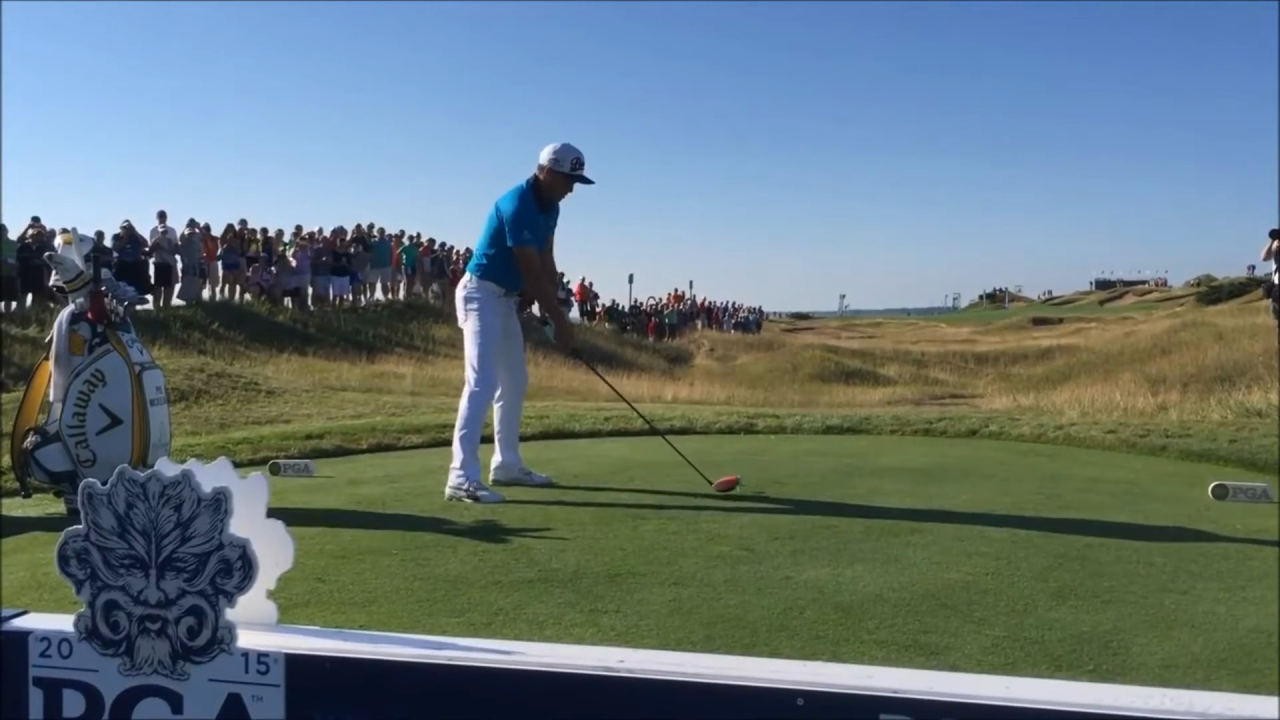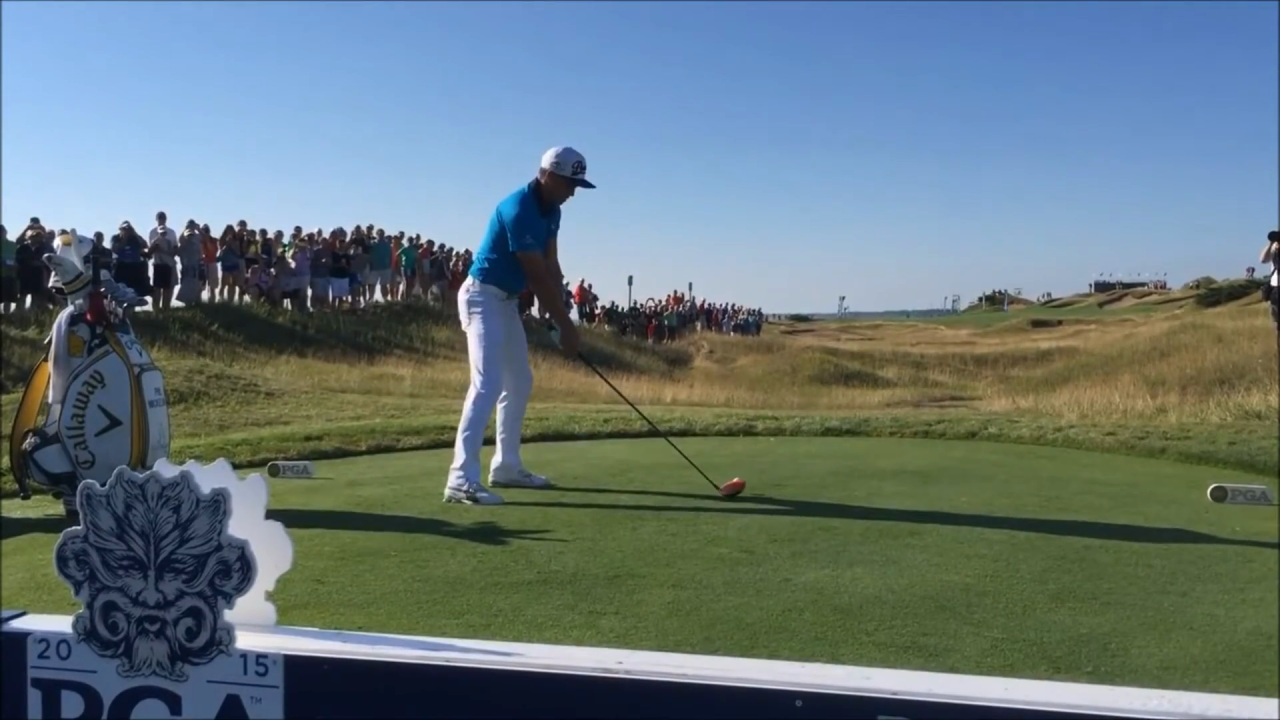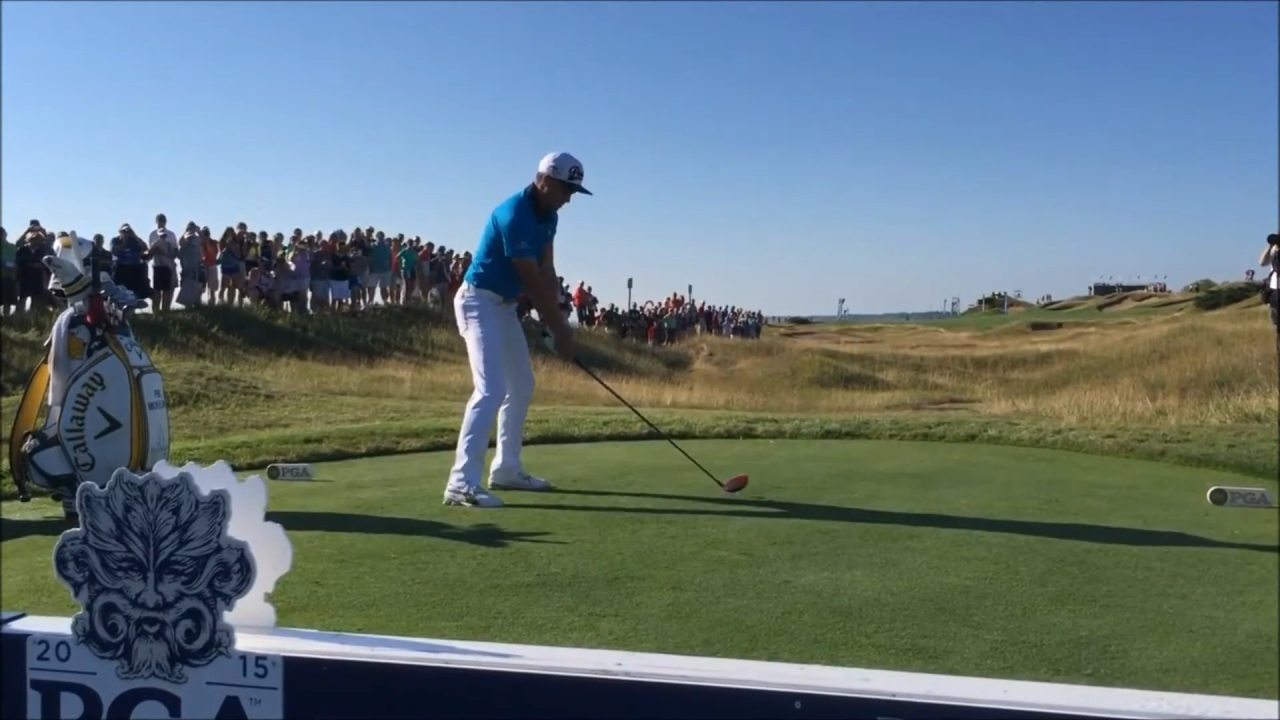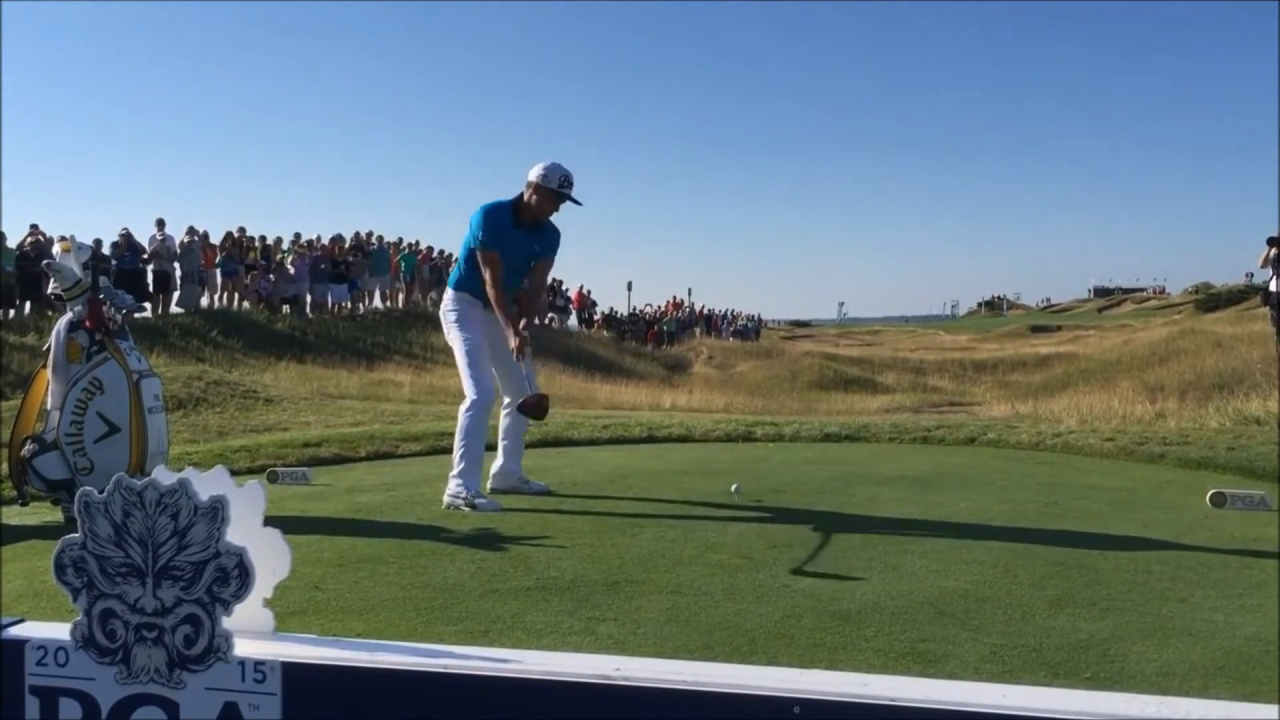
dt=0.4s
person 1, frame 1
left shoulder: (549, 208)
right shoulder: (517, 206)
left elbow: (547, 266)
right elbow: (531, 273)
left wrist: (555, 316)
right wrist: (560, 320)
left hip: (504, 297)
right hip: (481, 294)
left knee: (514, 381)
right knee: (482, 382)
left ankle: (507, 465)
right ankle: (462, 478)
person 1, frame 2
left shoulder: (551, 211)
right shoulder: (519, 210)
left elbow: (552, 268)
right elbow: (538, 276)
left wrist: (560, 320)
right wrist: (566, 324)
left hip: (506, 300)
right hip: (483, 297)
left knee: (519, 382)
right knee: (488, 385)
left ankle: (506, 466)
right ankle: (461, 479)
person 1, frame 3
left shoulder: (548, 217)
right shoulder: (515, 216)
left elbow: (547, 273)
right elbow: (532, 282)
left wrist: (555, 324)
right wrist: (560, 329)
left hip: (505, 305)
right hip: (480, 303)
left knee: (521, 386)
right knee: (491, 389)
left ankle: (506, 468)
right ankle: (462, 482)
person 1, frame 4
left shoulder: (549, 236)
right shoulder: (489, 216)
left elbow: (535, 286)
right elbow: (493, 279)
left wrist: (522, 326)
right wrist: (510, 330)
left hip: (500, 313)
right hip: (463, 308)
left knee: (522, 392)
right knee: (481, 394)
left ankle: (507, 473)
right ankle: (461, 487)
person 2, frame 1
left shoulder: (75, 318)
right shoulder: (109, 306)
left elbow: (63, 378)
left wrist: (51, 427)
left knee: (38, 450)
left ankle: (81, 493)
person 2, frame 2
left shoulder: (75, 320)
right shoulder: (106, 306)
left elbow: (62, 380)
left wrist: (50, 428)
left knee: (36, 451)
left ankle: (79, 495)
person 2, frame 3
left shoulder: (73, 323)
right shoulder: (108, 309)
left elbow: (61, 384)
left wrist: (47, 434)
left knee: (35, 455)
left ankle: (77, 498)
person 2, frame 4
left shoulder: (73, 327)
right shoulder: (107, 313)
left elbow: (61, 387)
left wrist: (53, 434)
left knee: (36, 458)
left ankle: (78, 501)
